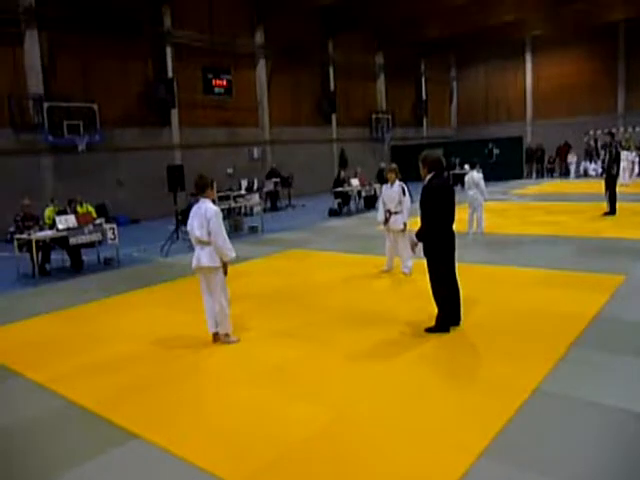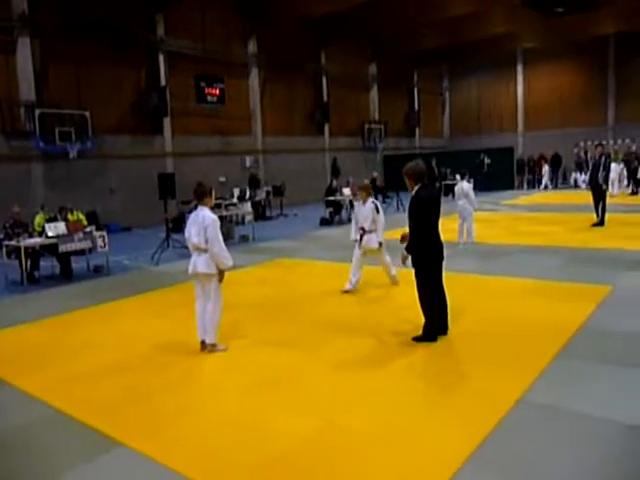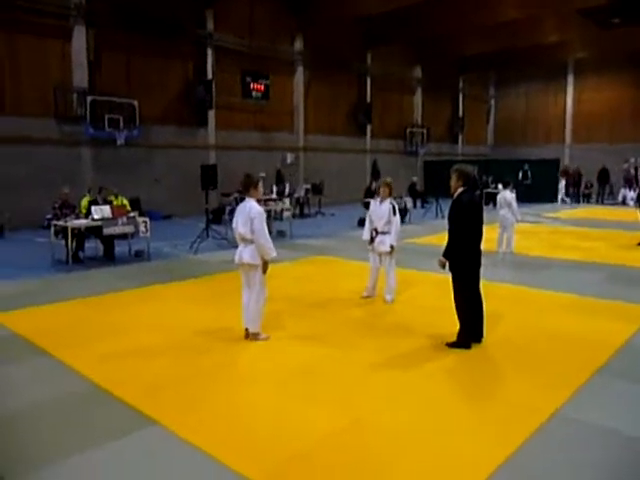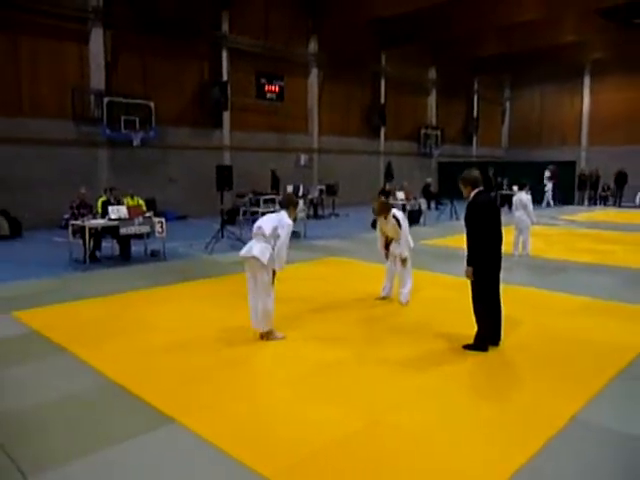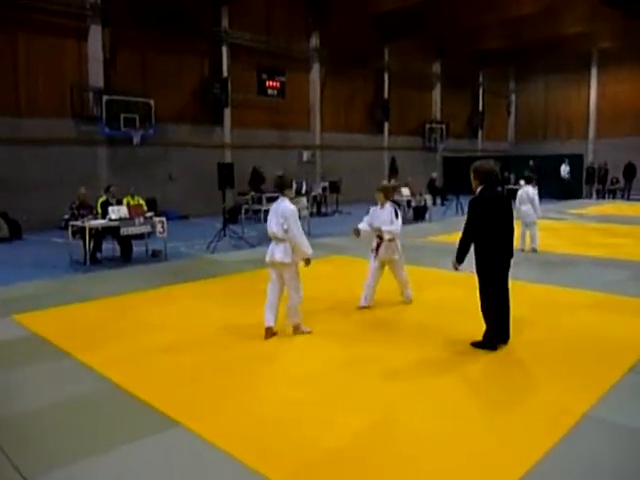
dt=1s
person 1, frame 1
left shoulder: (430, 187)
right shoulder: (445, 183)
left elbow: (429, 218)
left wrist: (418, 237)
left hip: (435, 241)
right hip: (447, 237)
left knee: (439, 282)
right knee: (449, 278)
left ankle: (443, 322)
right ankle: (454, 317)
person 1, frame 2
left shoulder: (420, 198)
right shoulder: (432, 191)
left elbow: (419, 229)
left wrist: (408, 250)
right wrist: (411, 235)
left hip: (424, 251)
right hip: (434, 247)
left knee: (426, 292)
right knee: (436, 288)
left ankle: (431, 331)
right ankle: (441, 326)
person 1, frame 3
left shoulder: (460, 201)
right shoulder: (474, 198)
left elbow: (456, 233)
left wrist: (446, 255)
left hip: (462, 257)
right hip: (473, 254)
left knee: (463, 297)
right knee: (474, 294)
left ankle: (465, 338)
right ankle: (476, 334)
person 1, frame 4
left shoulder: (475, 204)
right shoulder: (490, 200)
left elbow: (474, 237)
left wrist: (470, 264)
left hip: (482, 260)
right hip: (494, 257)
left knee: (481, 300)
right knee: (492, 297)
left ankle: (482, 340)
right ankle: (494, 337)
person 1, frame 5
left shoulder: (478, 202)
right shoulder: (502, 198)
left elbow: (469, 233)
right elbow: (509, 227)
left wrist: (459, 258)
right wrist: (508, 250)
left hip: (487, 257)
right hip: (503, 254)
left knee: (489, 298)
right knee: (501, 294)
left ankle: (492, 339)
right ankle: (503, 335)
person 2, frame 1
left shoulder: (194, 210)
right shoulder: (213, 210)
left elbow: (192, 233)
right elbow: (219, 237)
right wrist: (226, 258)
left hip: (200, 256)
right hip: (213, 256)
left knee: (208, 295)
right knee: (221, 296)
left ankle: (215, 332)
right ankle: (225, 333)
person 2, frame 2
left shoulder: (192, 217)
right shoulder: (210, 218)
left elbow: (189, 240)
right elbow: (216, 245)
right wrist: (222, 266)
left hip: (196, 262)
right hip: (209, 264)
left knee: (201, 302)
right knee: (213, 303)
left ankle: (203, 340)
right ankle: (211, 342)
person 2, frame 3
left shoulder: (240, 208)
right shoulder: (257, 210)
right elbow: (261, 237)
right wrist: (267, 257)
left hip: (243, 253)
right hip: (255, 254)
left knee: (248, 292)
right knee: (258, 293)
left ankle: (248, 329)
right ankle: (254, 331)
person 2, frame 4
left shoulder: (270, 216)
right shoulder: (287, 222)
right elbow: (281, 247)
right wrist: (276, 267)
left hip: (251, 250)
right hip: (262, 253)
left knee: (255, 293)
right knee: (265, 294)
left ankle: (262, 330)
right ankle: (268, 331)
person 2, frame 5
left shoulder: (274, 207)
right shoulder: (290, 208)
right elbow: (296, 235)
right wrist: (306, 254)
left hip: (274, 250)
right hip: (287, 252)
left knee: (274, 290)
right knee: (294, 291)
left ankle: (269, 327)
right ankle: (296, 325)
person 3, frame 1
left shoulder: (401, 187)
right shoulder: (385, 187)
left elbow: (406, 204)
right elbow: (382, 204)
left wrist: (404, 221)
right wrist: (383, 219)
left hip: (398, 219)
right hip: (388, 219)
left knee: (403, 244)
right knee: (389, 244)
left ankle: (406, 267)
right ankle: (389, 266)
person 3, frame 2
left shoulder: (374, 204)
right shoulder: (358, 204)
left elbow: (380, 222)
right elbow: (354, 221)
left wrist: (379, 239)
right wrist: (355, 236)
left hip: (372, 236)
right hip: (361, 237)
left knee: (382, 257)
right knee: (356, 260)
left ankle: (393, 276)
right ankle: (351, 285)
person 3, frame 3
left shoulder: (391, 205)
right shoulder: (374, 203)
left elbow: (396, 225)
right elbow: (369, 220)
left wrist: (392, 243)
right wrist: (368, 237)
left hip: (386, 239)
right hip: (375, 238)
left knee: (389, 268)
right knee: (373, 266)
left ankle: (389, 295)
right ankle: (370, 291)
person 3, frame 4
left shoulder: (397, 217)
right shoulder: (380, 217)
left elbow: (404, 236)
right elbow: (380, 233)
left wrist: (404, 254)
right wrist: (383, 248)
left hip: (402, 245)
right hip: (391, 243)
left knee: (404, 271)
right knee: (390, 269)
left ankle: (404, 297)
right ankle: (386, 293)
person 3, frame 5
left shoulder: (393, 209)
right shoulder: (374, 209)
left elbow: (397, 228)
right elbow: (367, 223)
left wrist: (382, 230)
right wrist: (359, 229)
left hip: (391, 246)
right hip: (378, 246)
left knee: (400, 273)
right knee: (373, 275)
left ankle: (407, 295)
right ankle: (366, 302)
